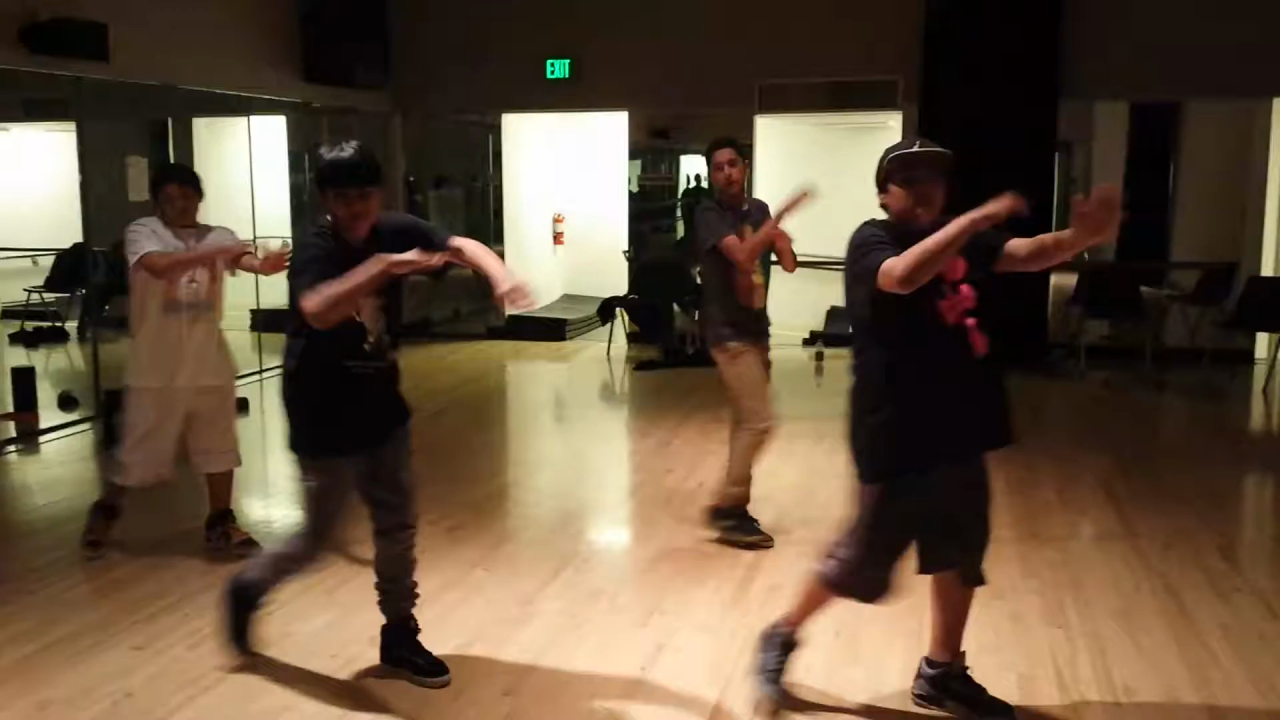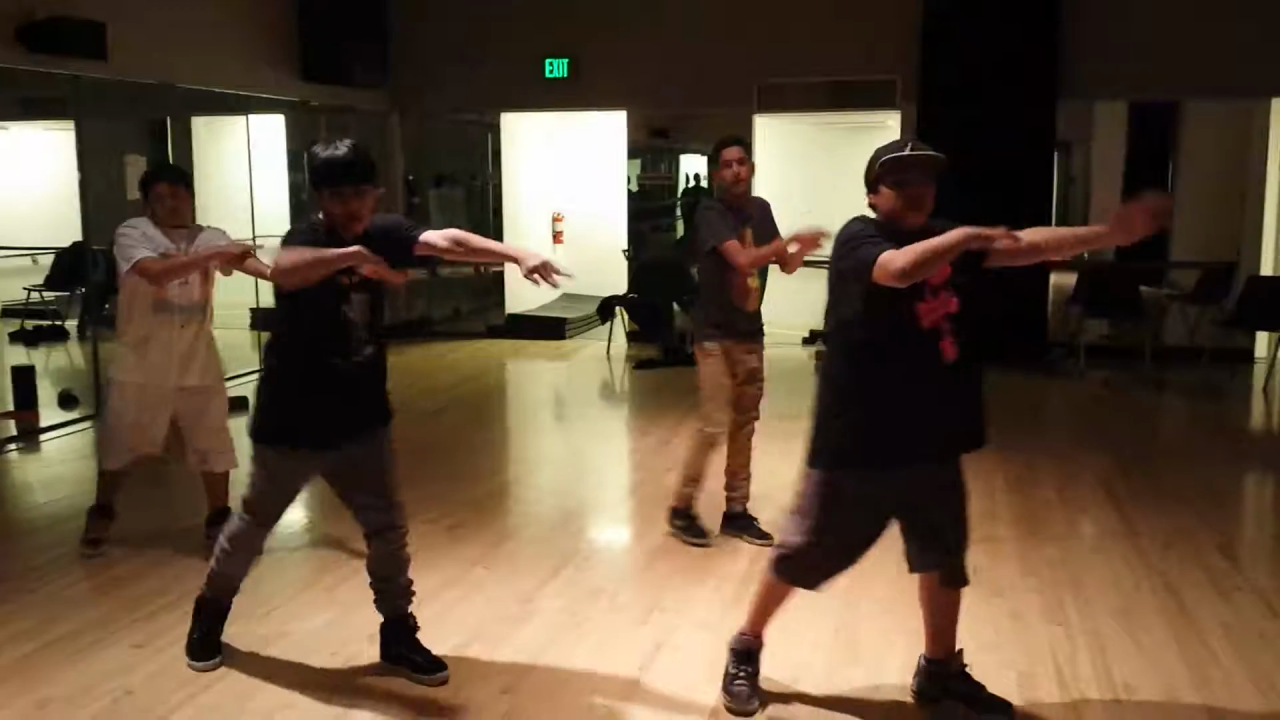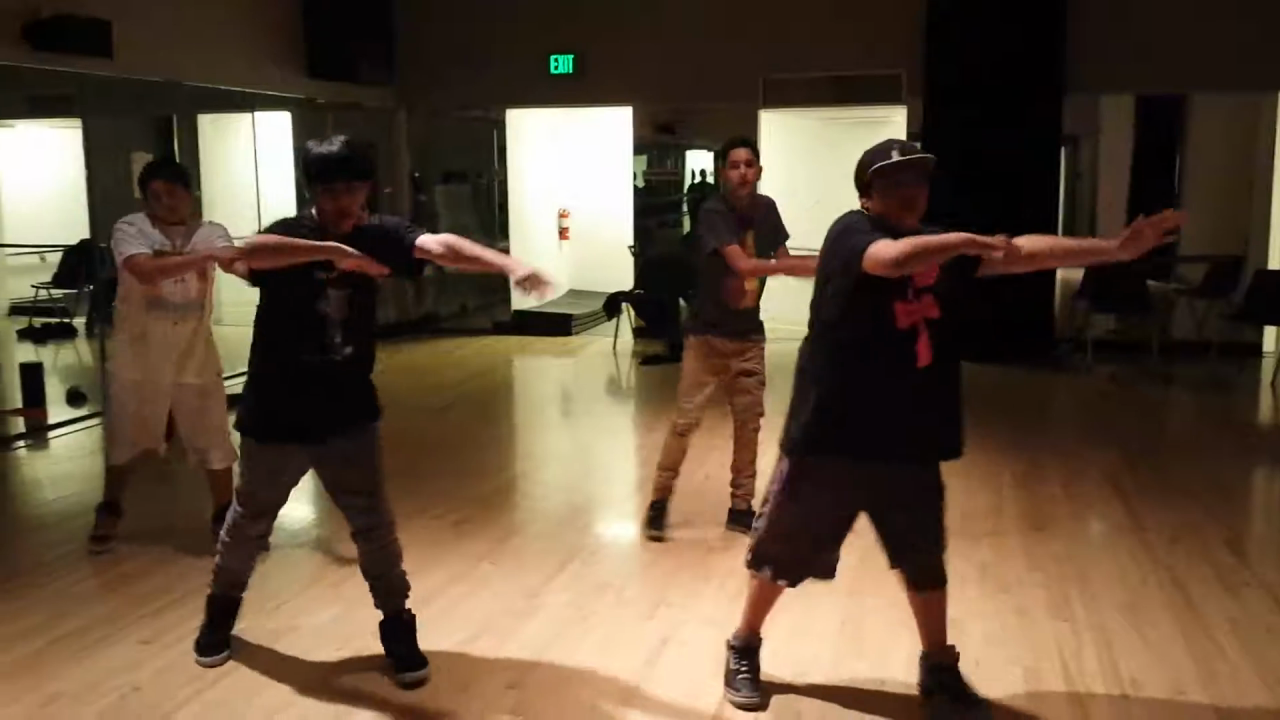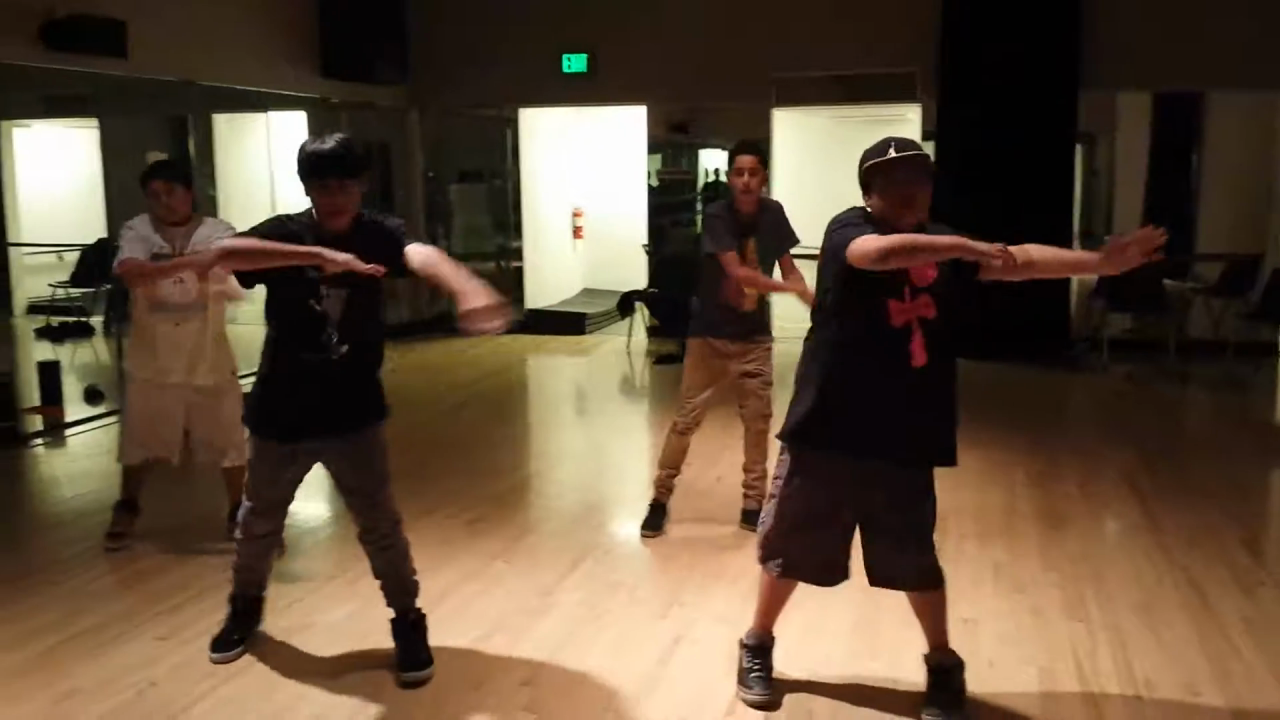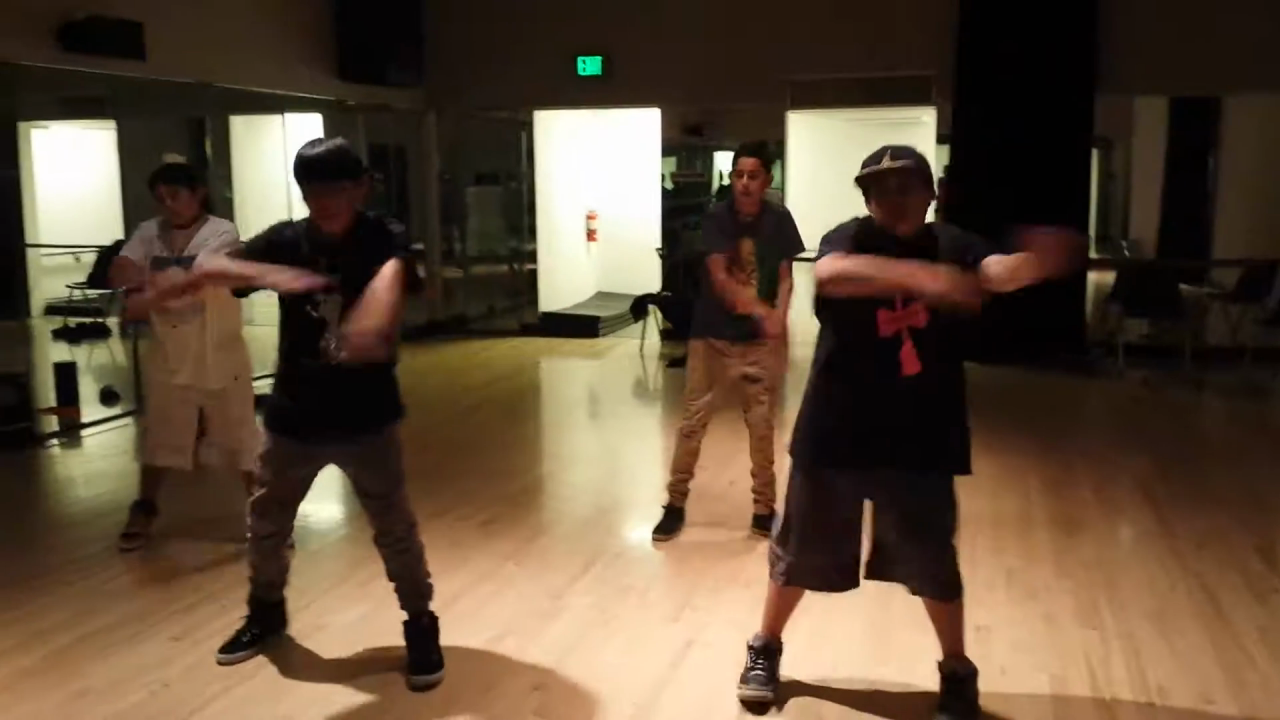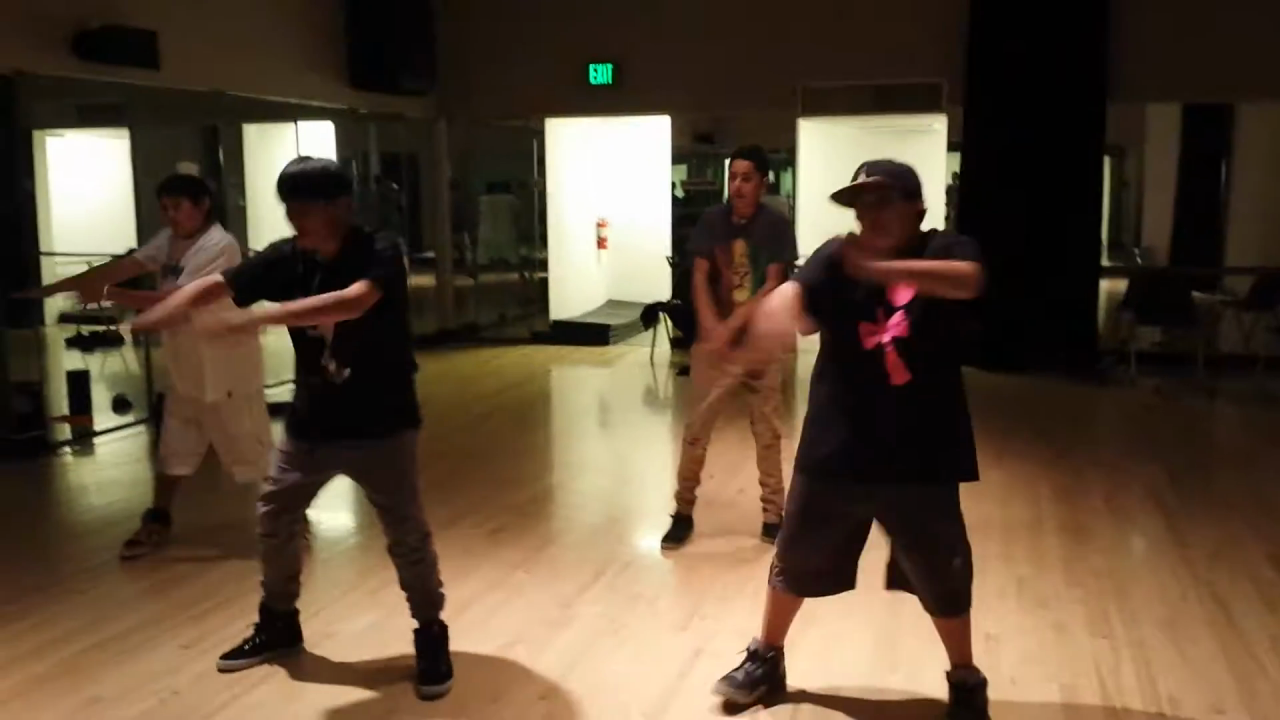
dt=0.1s
person 1, frame 1
left shoulder: (953, 237)
right shoulder: (871, 240)
left elbow: (1026, 253)
right elbow: (900, 277)
left wrist: (1085, 234)
right wrist: (975, 220)
left hip: (957, 434)
right hip: (898, 435)
left knee: (960, 554)
right knee: (862, 559)
left ankle: (942, 672)
right ankle: (782, 638)
person 1, frame 2
left shoulder: (945, 238)
right shoulder: (861, 238)
left elbow: (1024, 245)
right elbow: (900, 270)
left wrist: (1110, 233)
right wrist: (972, 236)
left hip: (931, 435)
right hip: (858, 440)
left knee: (943, 557)
right knee: (808, 549)
left ankle: (940, 669)
right ankle: (746, 651)
person 1, frame 3
left shoulder: (942, 246)
right shoulder: (851, 234)
left elbow: (1022, 253)
right elbow: (893, 259)
left wrist: (1112, 250)
right wrist: (972, 243)
left hip: (909, 438)
right hip: (829, 431)
left knee: (923, 556)
right knee: (782, 548)
left ankle: (939, 664)
right ankle: (743, 650)
person 1, frame 4
left shoulder: (942, 245)
right shoulder: (851, 231)
left elbow: (1017, 262)
right elbow: (876, 253)
left wrist: (1102, 262)
right wrist: (968, 248)
left hip: (904, 437)
right hip: (828, 427)
left knee: (914, 559)
right knee: (789, 545)
left ankle: (942, 665)
right ankle: (756, 649)
person 1, frame 5
left shoulder: (957, 245)
right shoulder: (849, 239)
left elbow: (1003, 272)
right elbow: (834, 274)
left wrist: (1040, 262)
right wrist: (916, 277)
left hip: (920, 443)
right hip: (836, 436)
left knee: (933, 567)
right knee: (804, 550)
left ankle: (956, 672)
right ankle: (763, 652)
person 1, frame 6
left shoulder: (948, 251)
right shoulder: (836, 258)
left elbow: (962, 281)
right elbow: (789, 296)
left wrist: (881, 269)
right wrist: (775, 323)
left hip: (925, 454)
right hip: (837, 448)
left knee: (943, 578)
right knee: (796, 561)
right ankle: (765, 658)
person 2, frame 1
left shoulder: (397, 231)
right shoulder: (316, 251)
left elbow: (461, 247)
right elbow: (318, 312)
left wrist: (501, 273)
right wrist: (383, 267)
left hip: (380, 410)
right hip: (322, 418)
left knee: (397, 523)
right knee: (321, 534)
left ankle: (400, 636)
right ankle: (249, 589)
person 2, frame 2
left shoulder: (387, 234)
right shoulder: (305, 242)
left elbow: (446, 241)
right elbow: (280, 269)
left wrist: (518, 255)
right wrist: (352, 256)
left hip: (362, 412)
right hip: (294, 417)
left knee: (385, 523)
right knee: (254, 524)
left ankle: (398, 633)
right ankle: (211, 610)
person 2, frame 3
left shoulder: (381, 235)
right shoulder: (291, 236)
left elbow: (439, 244)
right elbow: (248, 253)
left wrist: (509, 264)
right wrist: (328, 251)
left hip: (349, 411)
right hip: (275, 411)
left knee: (373, 522)
right knee: (248, 522)
left ankle: (398, 628)
right ankle: (220, 609)
person 2, frame 4
left shoulder: (380, 234)
right shoulder: (285, 233)
left elbow: (423, 257)
left wrist: (469, 288)
right wrist: (314, 253)
left hip: (353, 409)
right hip: (282, 409)
left knee: (378, 520)
right knee: (261, 519)
left ankle: (408, 623)
right ankle: (244, 610)
person 2, frame 5
left shoulder: (385, 237)
right shoulder: (288, 238)
left elbow: (390, 279)
right elbow: (217, 268)
left wrist: (373, 319)
right wrist: (255, 274)
left hip: (371, 411)
right hip: (298, 408)
left knee: (391, 520)
right knee: (268, 513)
left ankle: (421, 626)
right ankle: (264, 615)
person 2, frame 6
left shoulder: (378, 252)
right shoulder: (285, 258)
left elbow: (352, 302)
right elbow: (211, 287)
left wrist: (259, 316)
right wrist: (153, 318)
left hip: (382, 421)
right hip: (314, 420)
left knee: (405, 530)
right knee: (276, 516)
left ankle: (431, 634)
right ankle: (278, 625)
person 3, frame 1
left shoulder: (757, 209)
right shoulder: (708, 213)
left elbow: (787, 263)
right elbow: (742, 254)
left wrist: (781, 237)
right wrist: (780, 218)
left hip: (756, 333)
right hip: (727, 334)
left knee: (749, 422)
right knee: (760, 422)
left ankle: (736, 511)
right ankle: (724, 507)
person 3, frame 2
left shoulder: (760, 208)
right shoulder: (710, 212)
left elbow: (787, 265)
right elbow: (743, 260)
left wrist: (798, 249)
right wrist: (793, 239)
left hip: (749, 334)
right hip: (715, 335)
left knee: (743, 423)
right knee: (713, 425)
left ankle: (736, 511)
right ankle: (681, 509)
person 3, frame 3
left shoulder: (766, 207)
right shoulder: (713, 212)
left elbow: (783, 260)
right elbow: (743, 265)
left wrist: (803, 265)
right wrist: (801, 266)
left hip: (750, 334)
right hip: (707, 333)
left knee: (748, 421)
right knee: (687, 419)
left ankle: (740, 507)
right ankle: (659, 501)
person 3, frame 4
left shoulder: (774, 213)
right shoulder: (716, 216)
left elbow: (787, 265)
right elbow: (736, 272)
left wrist: (805, 289)
right wrist: (792, 289)
left hip: (755, 337)
right hip: (709, 335)
left knee: (758, 421)
right knee: (686, 419)
left ankle: (753, 506)
right ankle: (660, 499)
person 3, frame 5
left shoulder: (780, 220)
right shoulder: (716, 217)
left elbow: (785, 277)
right elbow: (719, 278)
left wrist: (780, 317)
right wrist: (763, 314)
left hip: (759, 342)
right hip: (711, 337)
left knee: (762, 426)
right knee: (693, 423)
left ankle: (764, 511)
right ankle: (675, 505)
person 3, frame 6
left shoulder: (776, 224)
right shoulder: (711, 220)
left elbow: (772, 285)
right elbow: (699, 279)
left wrist: (734, 325)
right wrist: (711, 328)
right hip: (712, 343)
left knee: (768, 434)
right knee: (696, 430)
left ankle: (773, 519)
right ankle: (683, 514)
person 4, frame 1
left shoulder: (218, 237)
right shoulder: (142, 231)
left elbow: (255, 260)
right elbow: (160, 266)
left wrist: (280, 262)
right wrist: (218, 254)
left hip: (210, 363)
right hip: (156, 365)
left knee: (218, 446)
right knee: (139, 450)
left ankle: (220, 523)
right ankle: (104, 513)
person 4, frame 2
left shoulder: (210, 237)
right shoulder: (132, 233)
left elbow: (246, 261)
right elbow: (154, 272)
right wrist: (215, 257)
left hip: (196, 362)
right hip: (140, 362)
left knee: (213, 445)
right knee: (122, 444)
left ankle: (219, 520)
right ankle: (101, 514)
person 4, frame 3
left shoulder: (209, 233)
right shoulder: (130, 229)
left elbow: (242, 264)
right elbow: (147, 268)
right wrist: (202, 260)
left hip: (194, 359)
right hip: (140, 356)
left knee: (214, 443)
right knee: (126, 442)
left ankle: (228, 519)
right ankle: (109, 512)
person 4, frame 4
left shoulder: (213, 231)
right shoulder: (136, 231)
left elbow: (240, 254)
right elbow: (129, 273)
right wrist: (187, 263)
left hip: (206, 357)
right hip: (150, 359)
left knee: (226, 441)
right knee: (140, 441)
left ankle: (240, 514)
right ankle: (126, 511)
person 4, frame 5
left shoulder: (220, 232)
right shoulder: (148, 233)
right elbow: (124, 272)
right wrist: (134, 295)
left hip: (218, 357)
right hip: (168, 361)
left knee: (240, 442)
right knee: (160, 441)
right ankle: (143, 512)
person 4, frame 6
left shoulder: (220, 245)
right shoulder: (170, 240)
left elbow: (172, 299)
right elbow: (125, 266)
left wrist: (110, 292)
right wrist: (57, 286)
left hip: (231, 368)
right hip: (188, 372)
left knee: (252, 450)
right knee: (175, 451)
right ankle: (157, 521)
